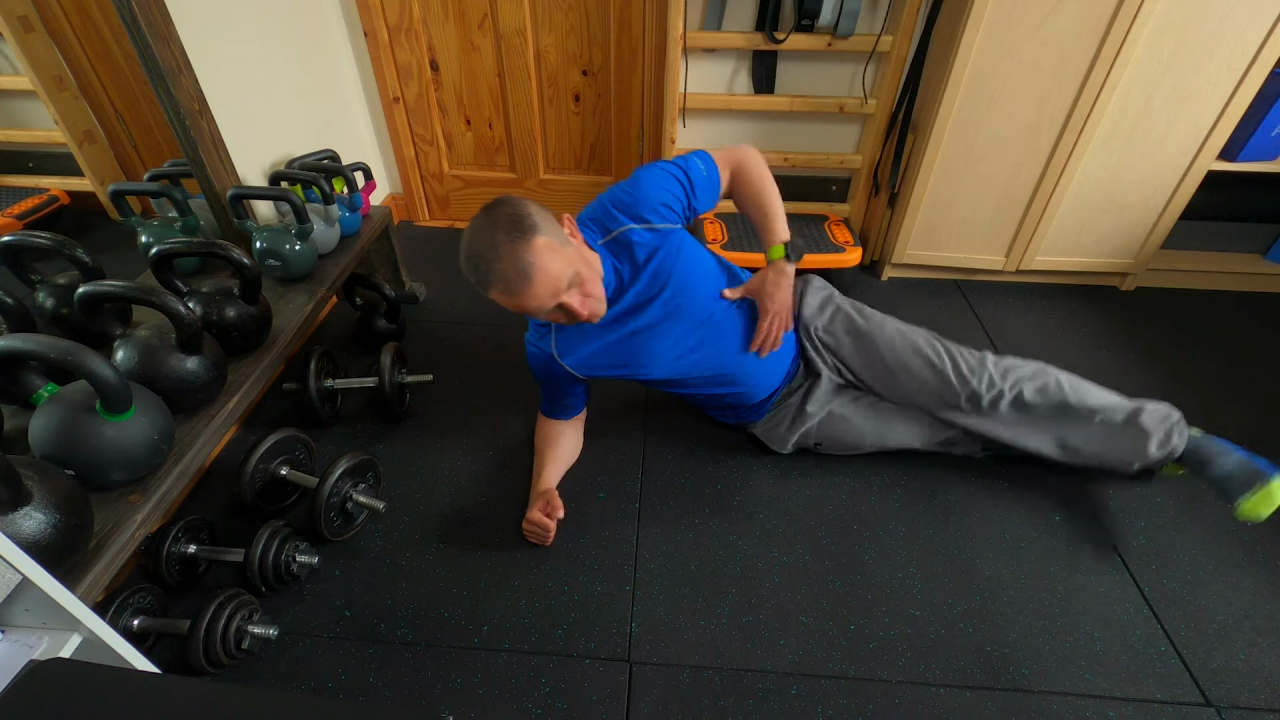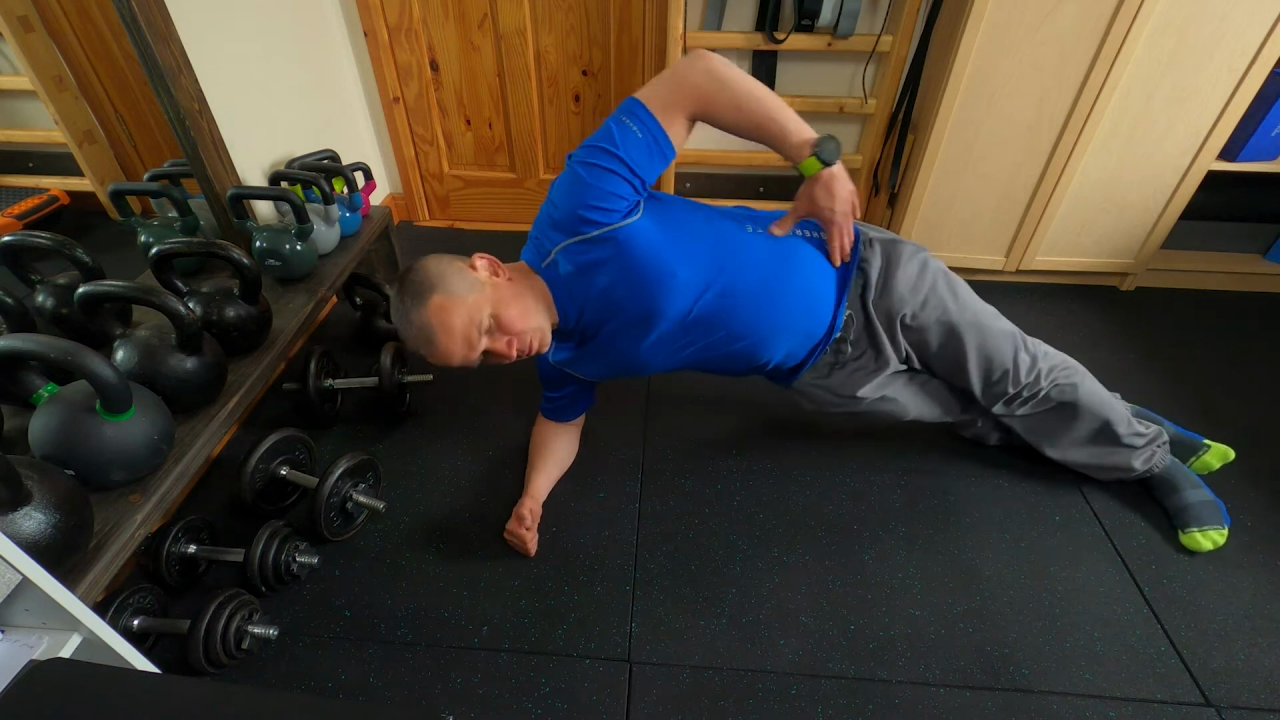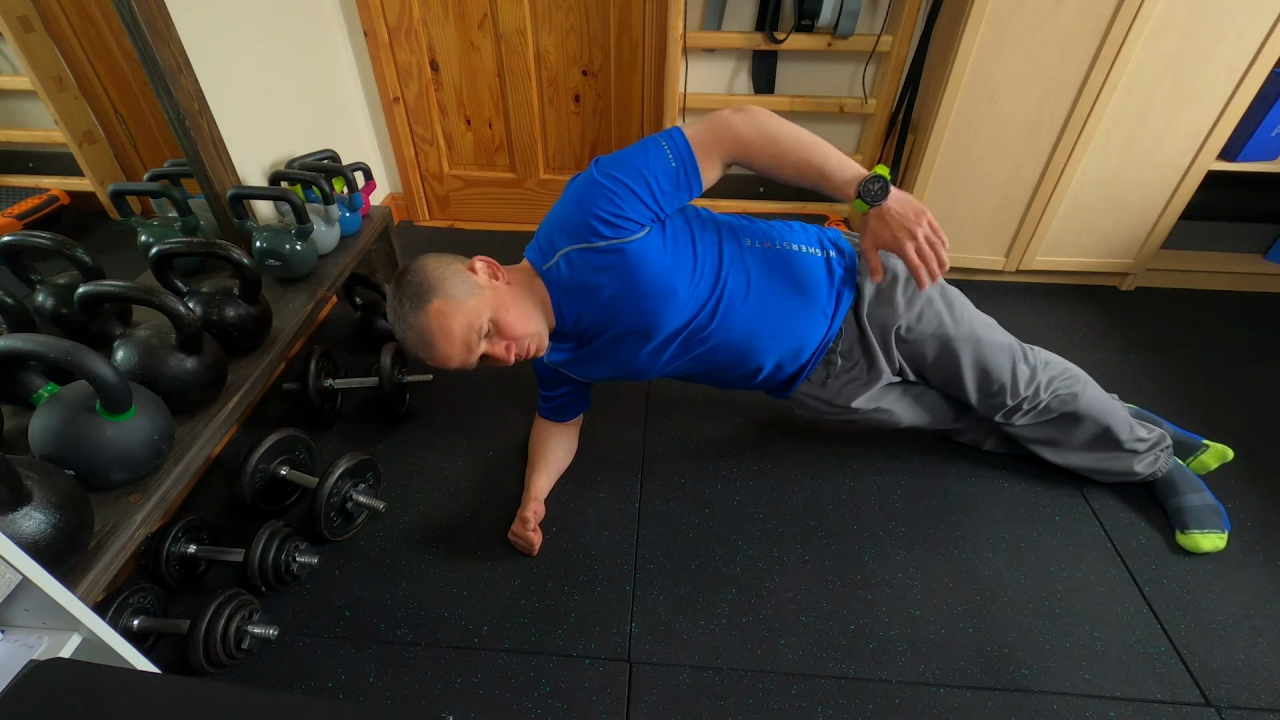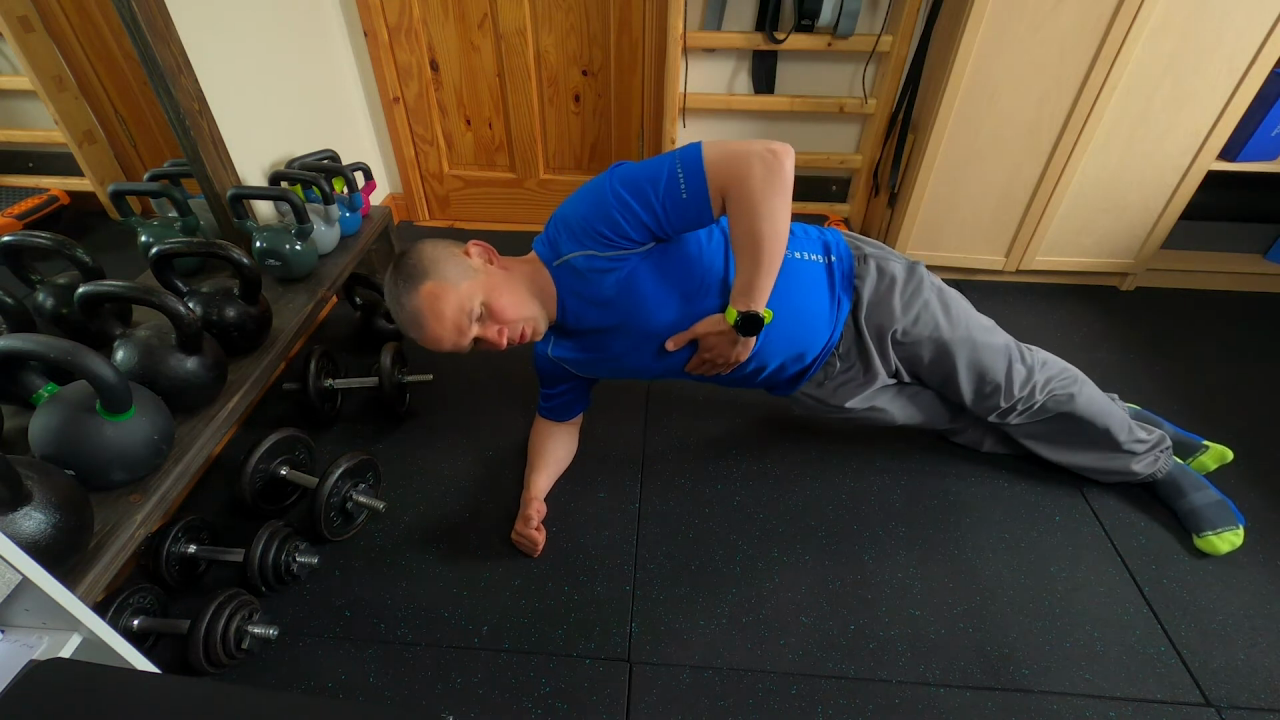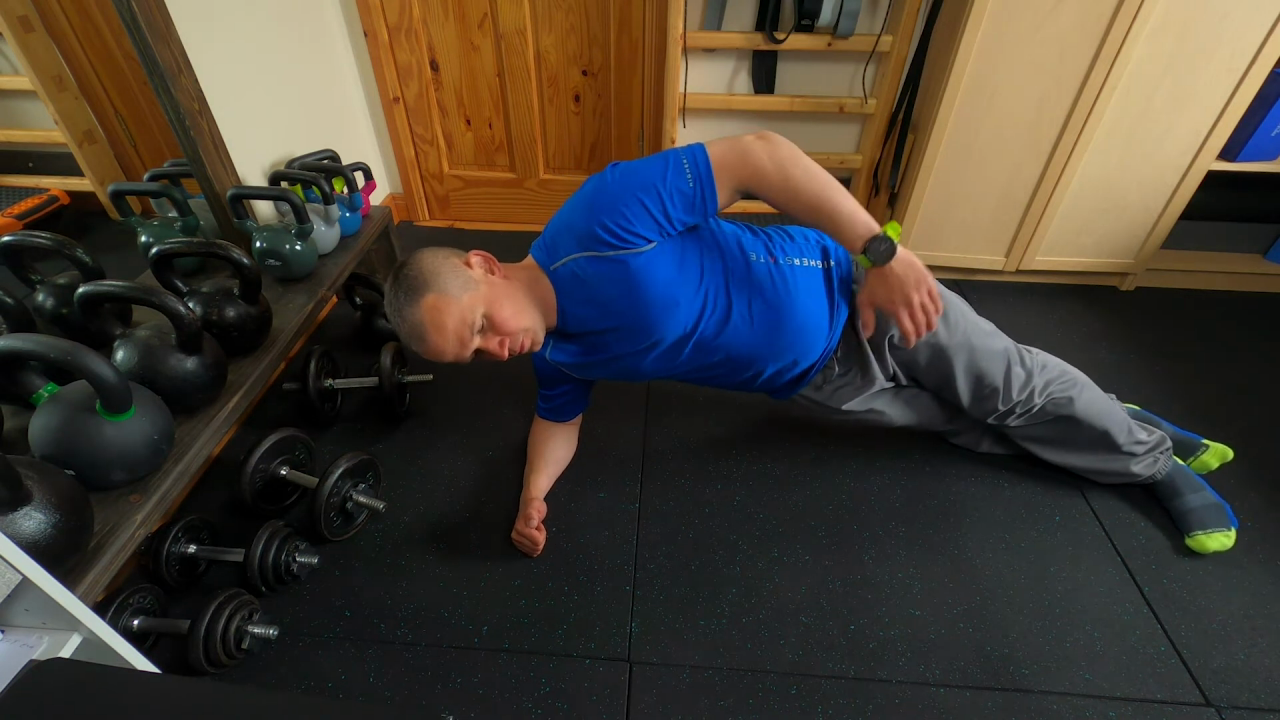
dt=1s
person 1, frame 1
left shoulder: (632, 206)
right shoulder: (552, 344)
left elbow: (743, 165)
right elbow: (561, 417)
left wrist: (781, 263)
right wrist: (543, 486)
left hip: (805, 322)
right hip: (783, 413)
left knee: (976, 386)
right knee: (955, 431)
left ankle: (1167, 438)
right ankle: (1119, 441)
person 1, frame 2
left shoulder: (582, 207)
right shoulder: (561, 349)
left elbow: (695, 76)
right elbow: (561, 416)
left wrist: (819, 158)
right wrist: (531, 497)
left hip: (863, 282)
right hip: (827, 369)
left knee: (1021, 378)
right knee: (979, 418)
left ankle: (1149, 449)
right ankle: (1122, 437)
person 1, frame 3
left shoulder: (592, 213)
right shoulder: (556, 351)
left elbow: (731, 131)
right elbow: (559, 417)
left wrist: (871, 192)
right wrist: (533, 497)
left hip: (856, 294)
right hip: (819, 380)
left knee: (1017, 386)
right knee: (974, 425)
left ankle: (1151, 449)
right ankle: (1118, 443)
person 1, frame 4
left shoulder: (595, 222)
right shoulder: (555, 346)
left elbow: (766, 164)
right elbow: (559, 416)
left wrist: (746, 316)
right wrist: (532, 495)
left hip: (859, 295)
right hip: (824, 376)
left knee: (1016, 386)
right knee: (976, 426)
left ankle: (1151, 448)
right ankle: (1141, 457)
person 1, frame 5
left shoulder: (600, 219)
right shoulder: (553, 347)
left elbow: (757, 157)
right elbow: (558, 419)
left wrist: (879, 249)
right wrist: (533, 496)
left hip: (842, 295)
right hip: (820, 373)
left knee: (1013, 387)
right knee: (975, 428)
left ankle: (1150, 449)
right ankle: (1130, 443)
